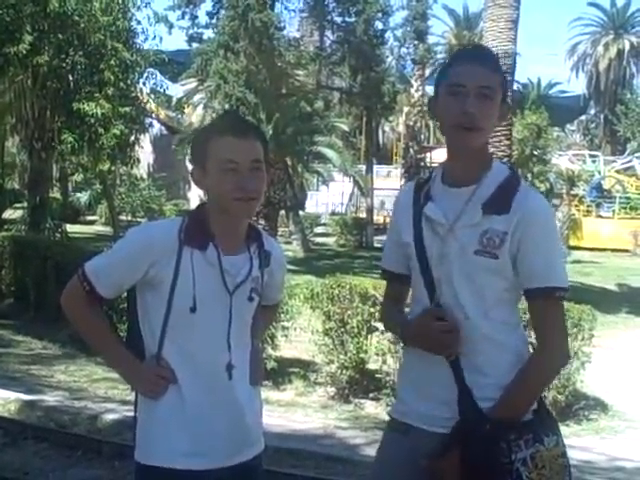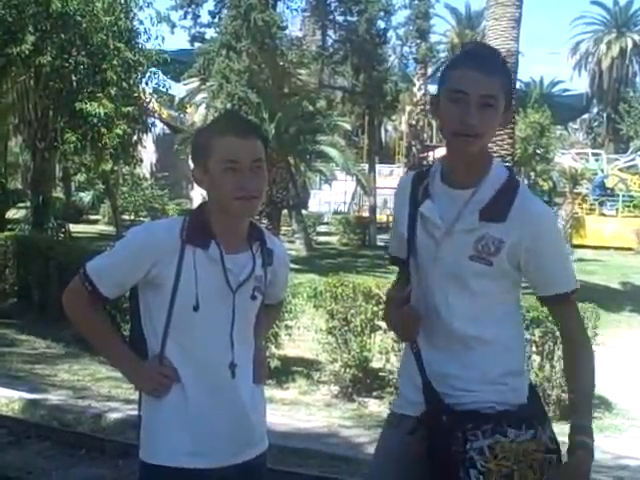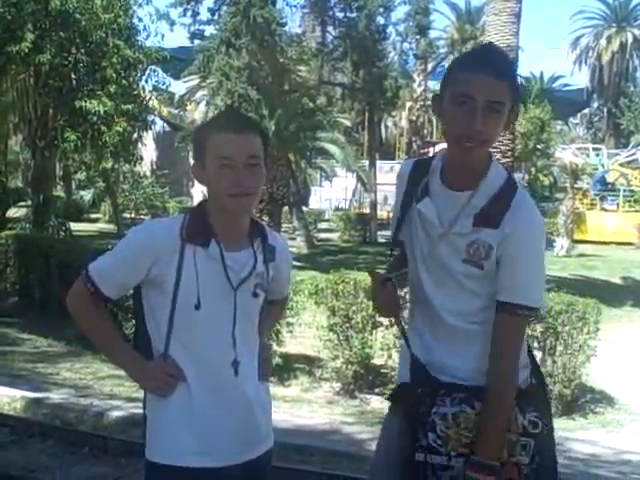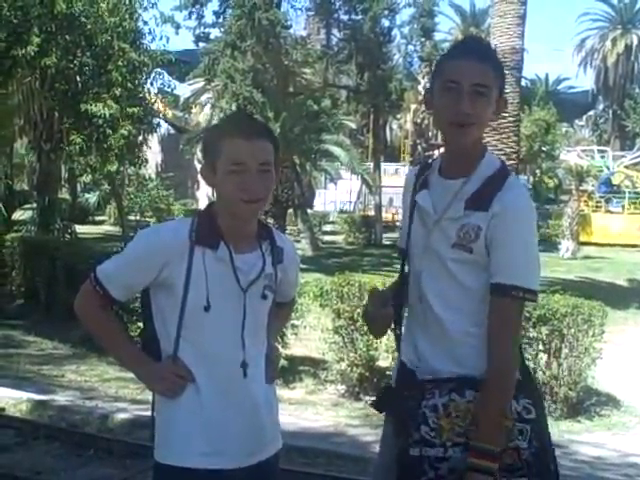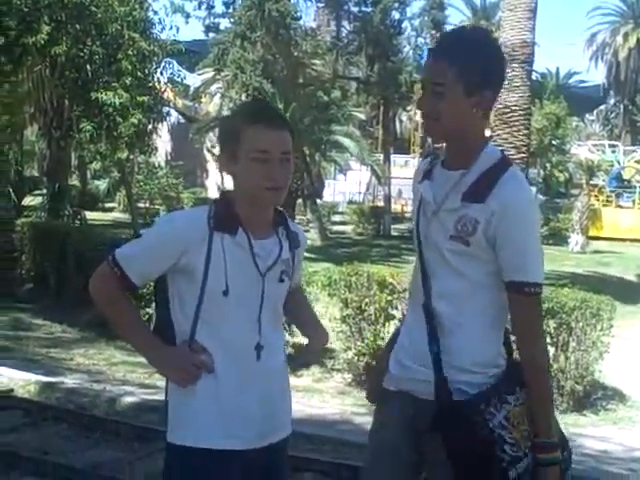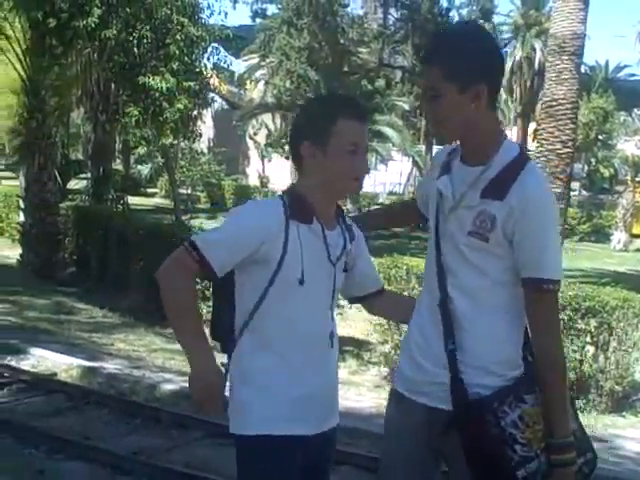
dt=0.5s
person 1, frame 1
left shoulder: (527, 209)
right shoulder: (410, 201)
left elbow: (554, 348)
right wrist: (411, 329)
left hip: (497, 425)
right hip: (414, 418)
person 1, frame 2
left shoulder: (527, 214)
right shoulder: (410, 191)
left elbow: (573, 332)
right wrist: (397, 304)
left hip: (493, 414)
right hip: (414, 405)
person 1, frame 3
left shoulder: (519, 217)
right shoulder: (411, 178)
left elbow: (507, 353)
right wrist: (387, 282)
left hip: (486, 400)
right hip: (418, 389)
person 1, frame 4
left shoulder: (509, 201)
right shoulder: (416, 182)
left elbow: (504, 337)
right wrist: (387, 300)
left hip: (476, 402)
right hip: (413, 390)
person 1, frame 5
left shoulder: (509, 196)
right shoulder: (426, 175)
left elbow: (529, 330)
left wrist: (547, 443)
left hip: (468, 398)
right hip: (405, 385)
person 1, frame 6
left shoulder: (526, 190)
right shoulder: (442, 166)
left elbow: (545, 327)
left wrist: (561, 443)
right wrist: (352, 222)
left hip: (485, 400)
right hip: (414, 385)
person 2, frame 1
left shoulder: (270, 255)
right shoulder: (154, 242)
right elbow: (76, 299)
left wrist: (251, 348)
right wrist: (130, 368)
left hip: (243, 446)
person 2, frame 2
left shoulder: (273, 254)
right shoulder: (155, 241)
right elbow: (77, 298)
left wrist: (255, 345)
right wrist: (132, 367)
left hip: (248, 445)
person 2, frame 3
left shoulder: (275, 250)
right shoulder: (156, 240)
right elbow: (82, 300)
left wrist: (260, 341)
right wrist: (137, 366)
left hip: (253, 442)
right hip: (180, 450)
person 2, frame 4
left shoulder: (282, 252)
right shoulder: (165, 243)
right elbow: (89, 302)
left wrist: (268, 342)
right wrist: (145, 368)
left hip: (261, 444)
person 2, frame 5
left shoulder: (293, 238)
right shoulder: (185, 230)
right elbow: (104, 285)
left wrist: (314, 331)
right wrist: (158, 353)
left hip: (272, 427)
right hip: (202, 435)
person 2, frame 6
left shoulder: (348, 234)
right shoulder: (262, 219)
left elbow: (377, 300)
right elbow: (174, 273)
right wrist: (202, 361)
left hip: (320, 415)
right hip: (267, 419)
